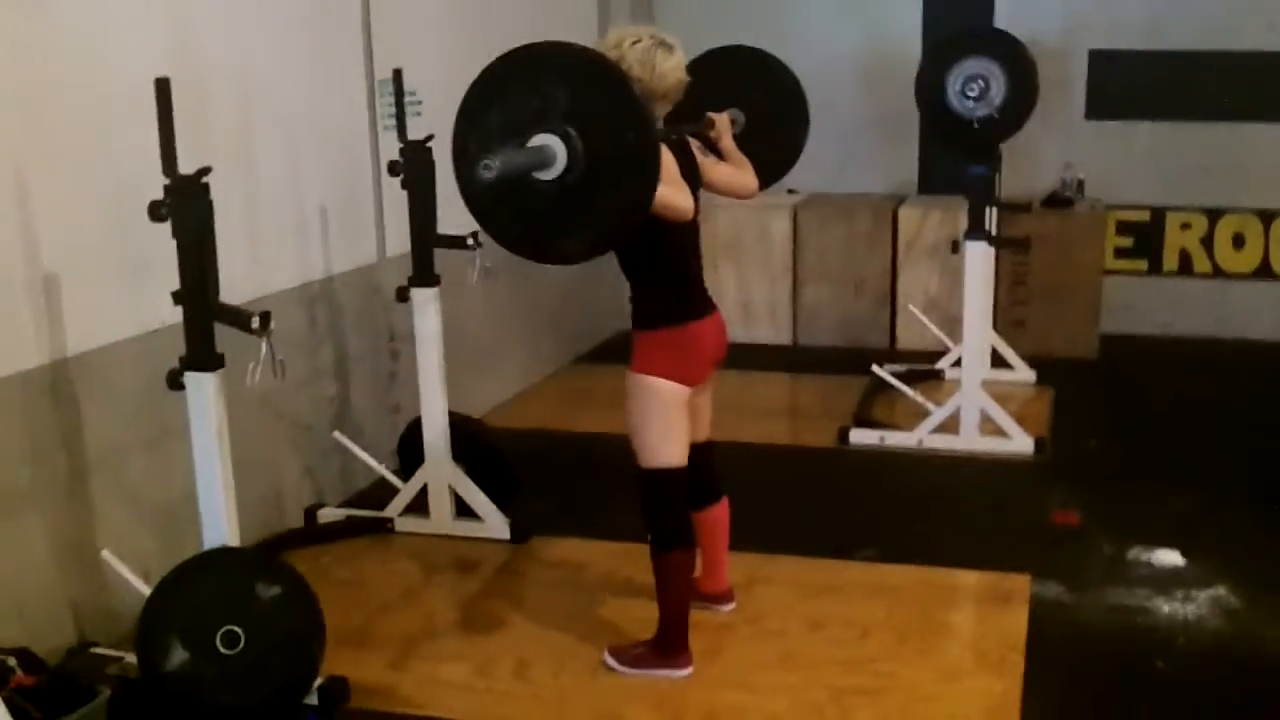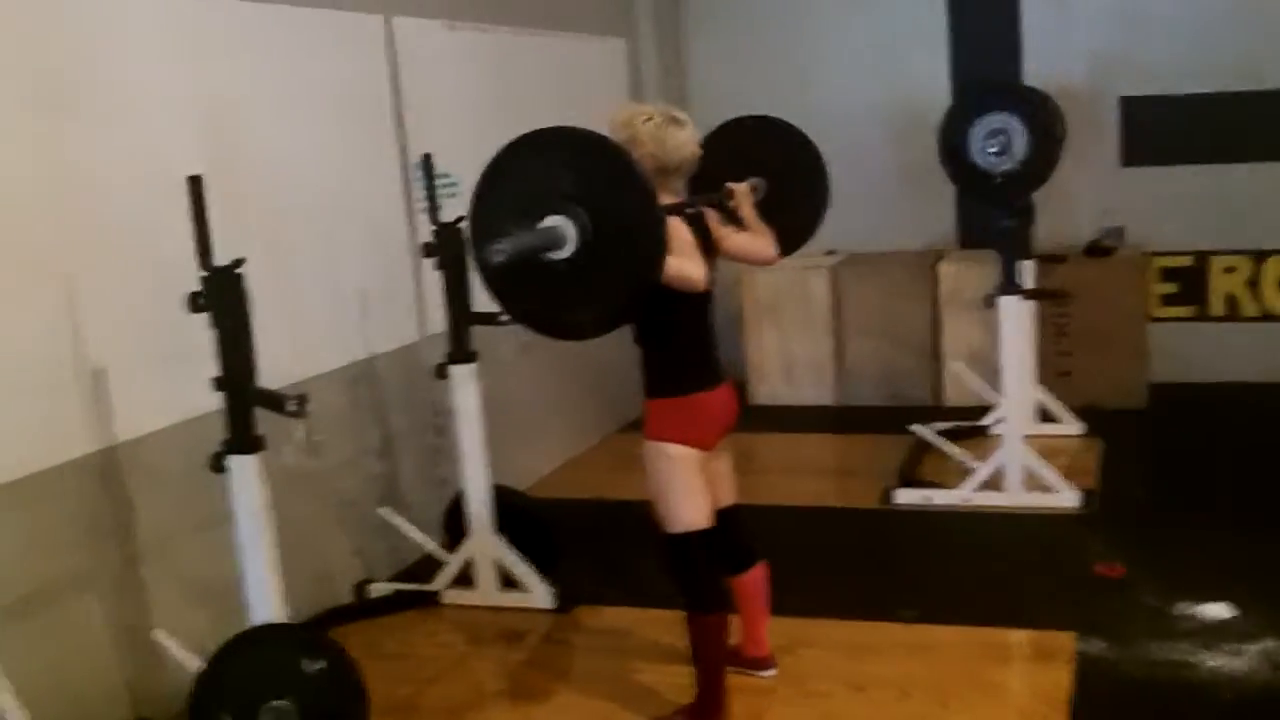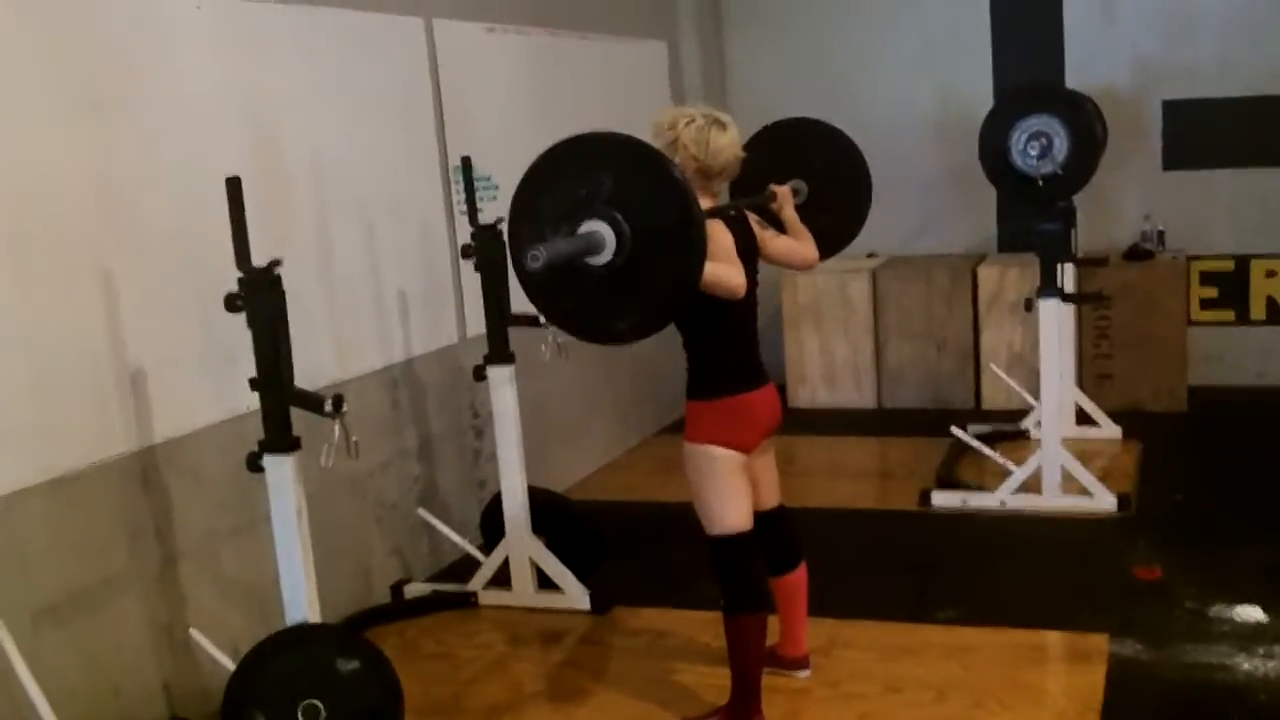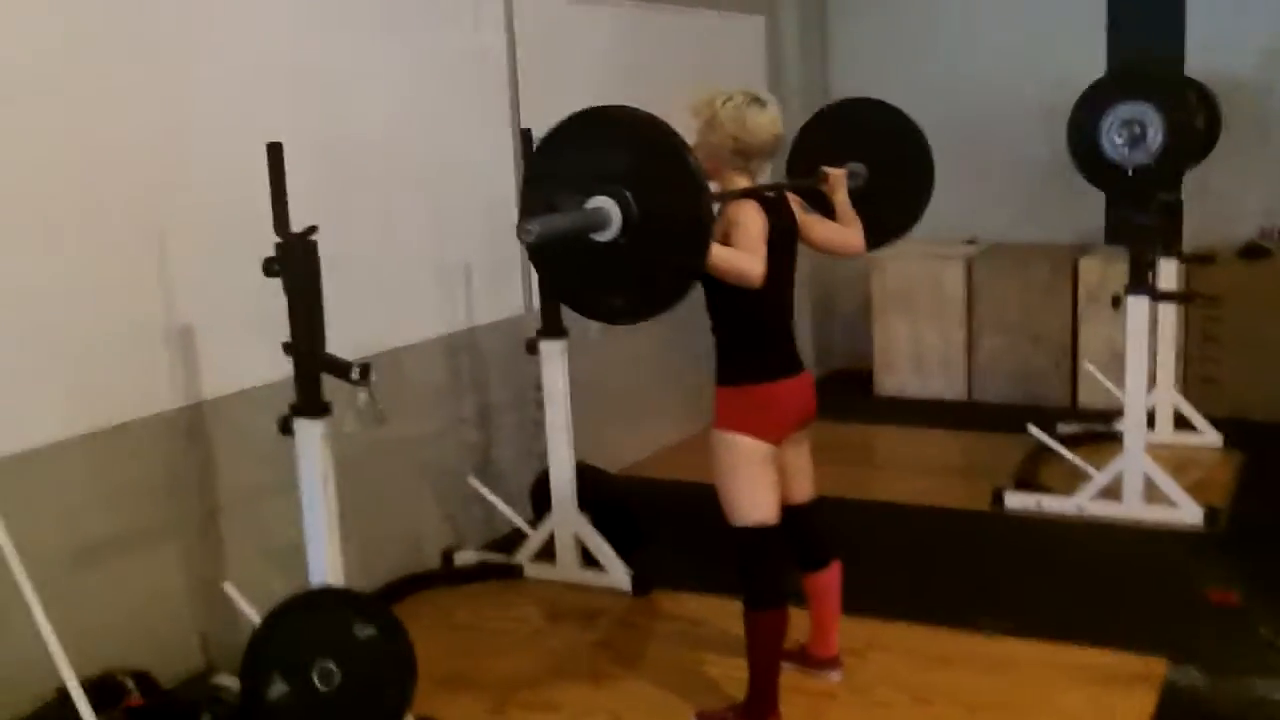
dt=0.7s
person 1, frame 1
right shoulder: (680, 145)
left elbow: (679, 205)
right elbow: (747, 183)
right wrist: (724, 137)
left hip: (668, 338)
right hip: (701, 325)
left knee: (662, 491)
right knee: (697, 469)
left ankle: (670, 645)
right ankle: (713, 583)
person 1, frame 2
left shoulder: (656, 225)
right shoulder: (698, 217)
left elbow: (693, 275)
right elbow: (765, 251)
right wrist: (744, 207)
left hip: (678, 408)
right hip: (712, 393)
left knee: (693, 555)
right knee: (726, 530)
right ankle: (756, 648)
person 1, frame 3
left shoulder: (700, 228)
right shoulder: (740, 220)
left elbow: (731, 283)
right elbow: (807, 255)
right wrist: (787, 208)
left hip: (721, 410)
right hip: (757, 396)
left knee: (735, 556)
right knee: (773, 529)
right ankle: (792, 649)
person 1, frame 4
left shoulder: (740, 211)
right shoulder: (782, 204)
left elbow: (751, 270)
right elbow: (852, 242)
right wrist: (839, 192)
left hip: (750, 401)
right hip: (791, 386)
left knee: (759, 550)
right knee: (802, 523)
right ankle: (822, 649)
